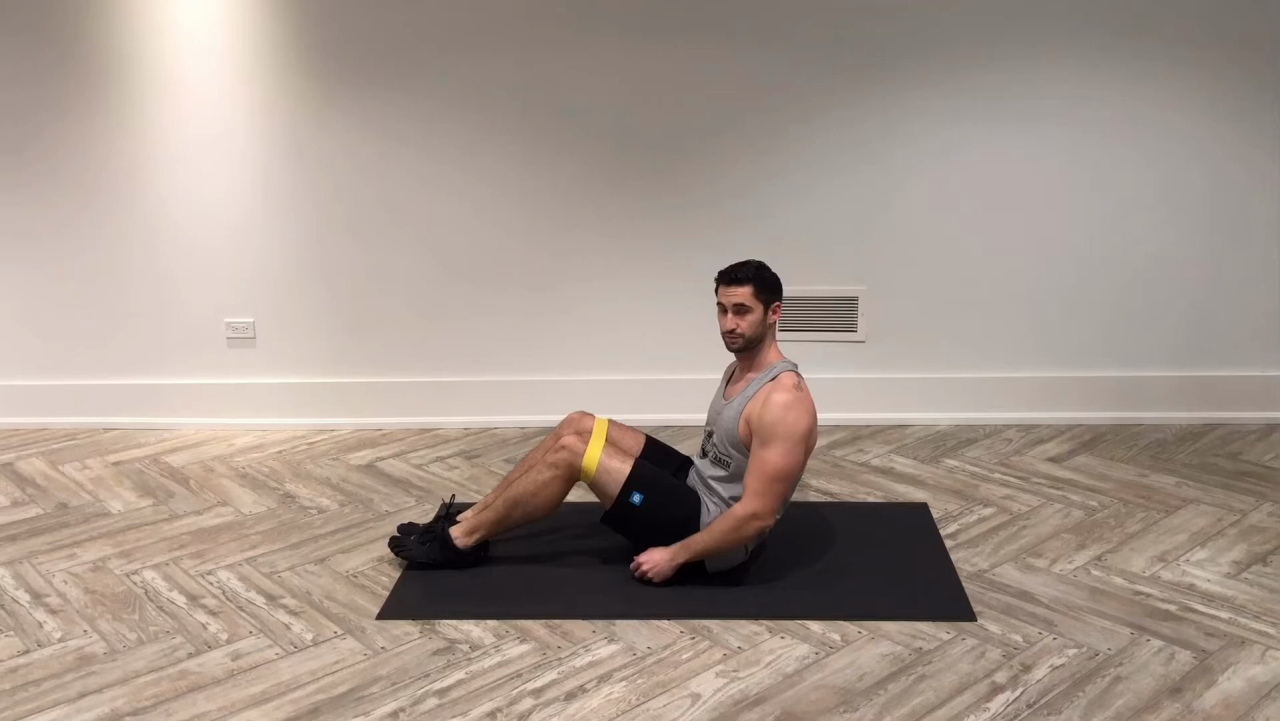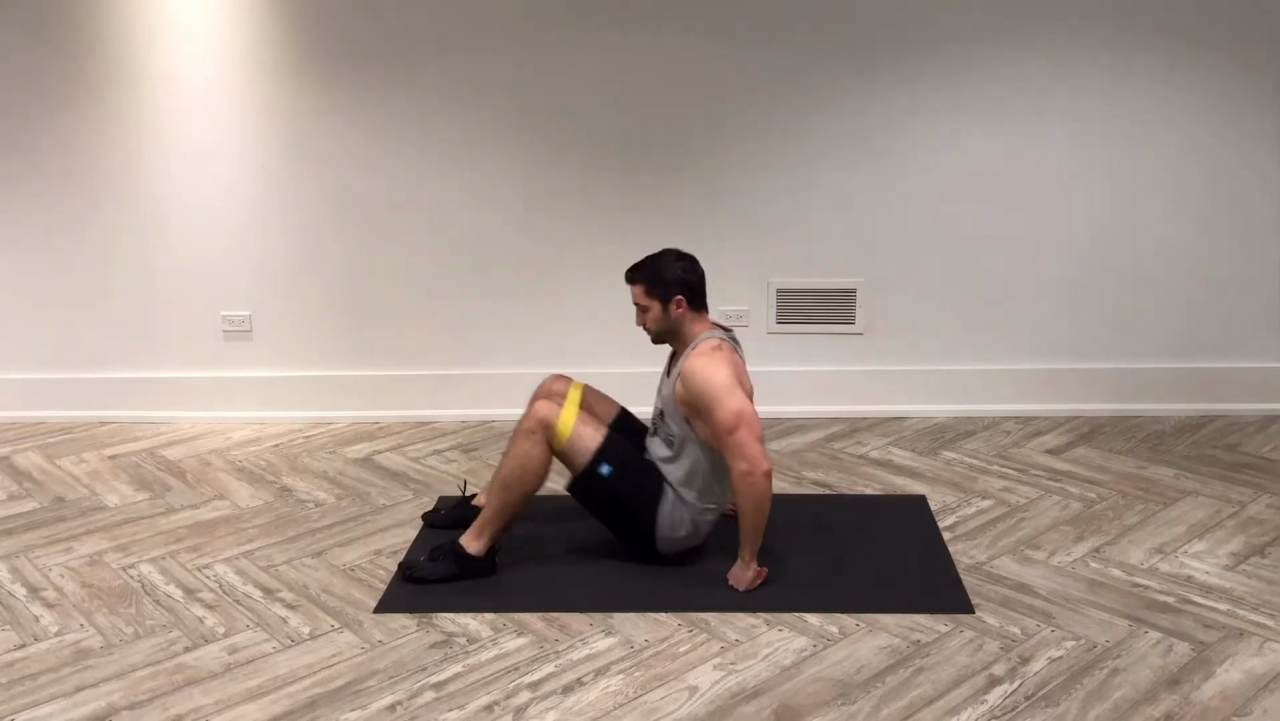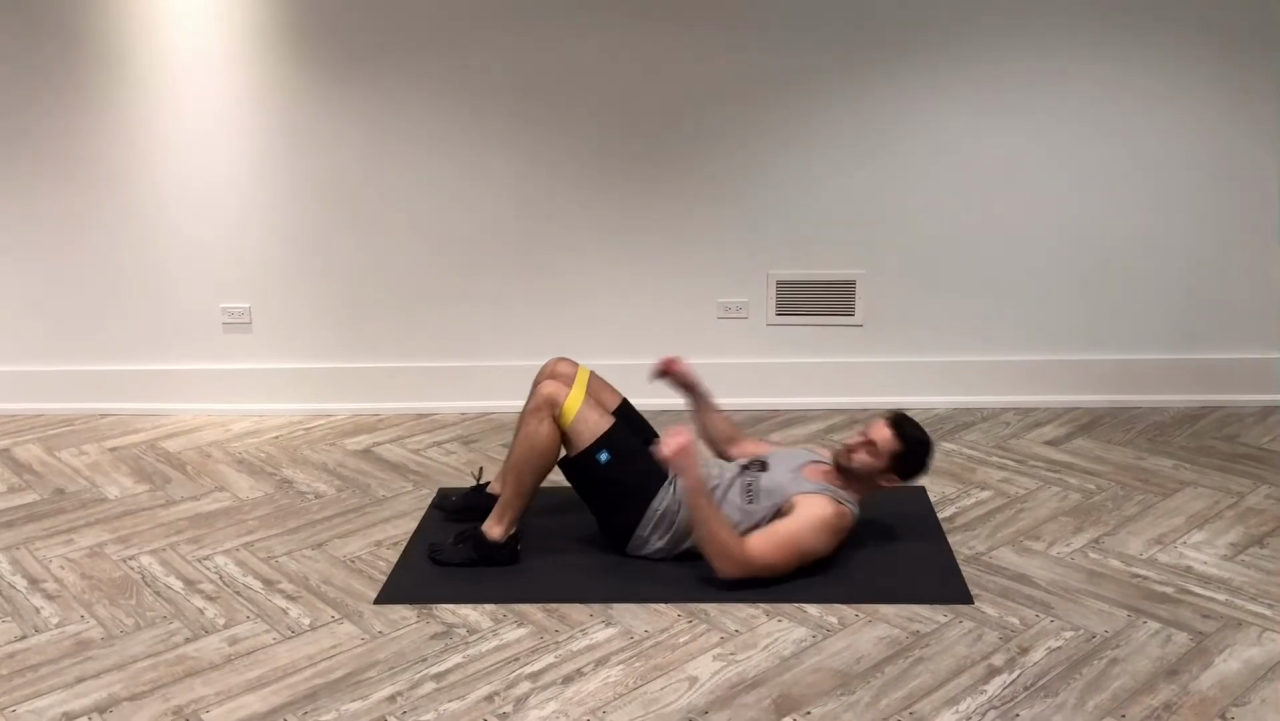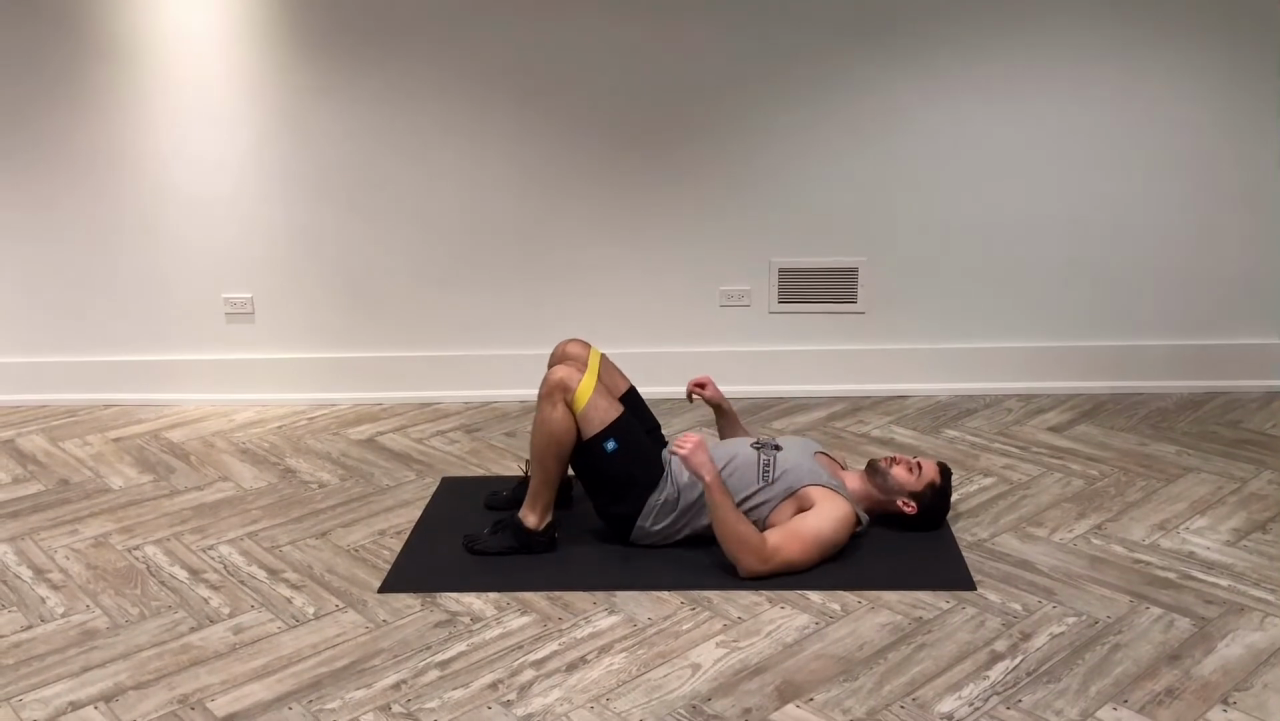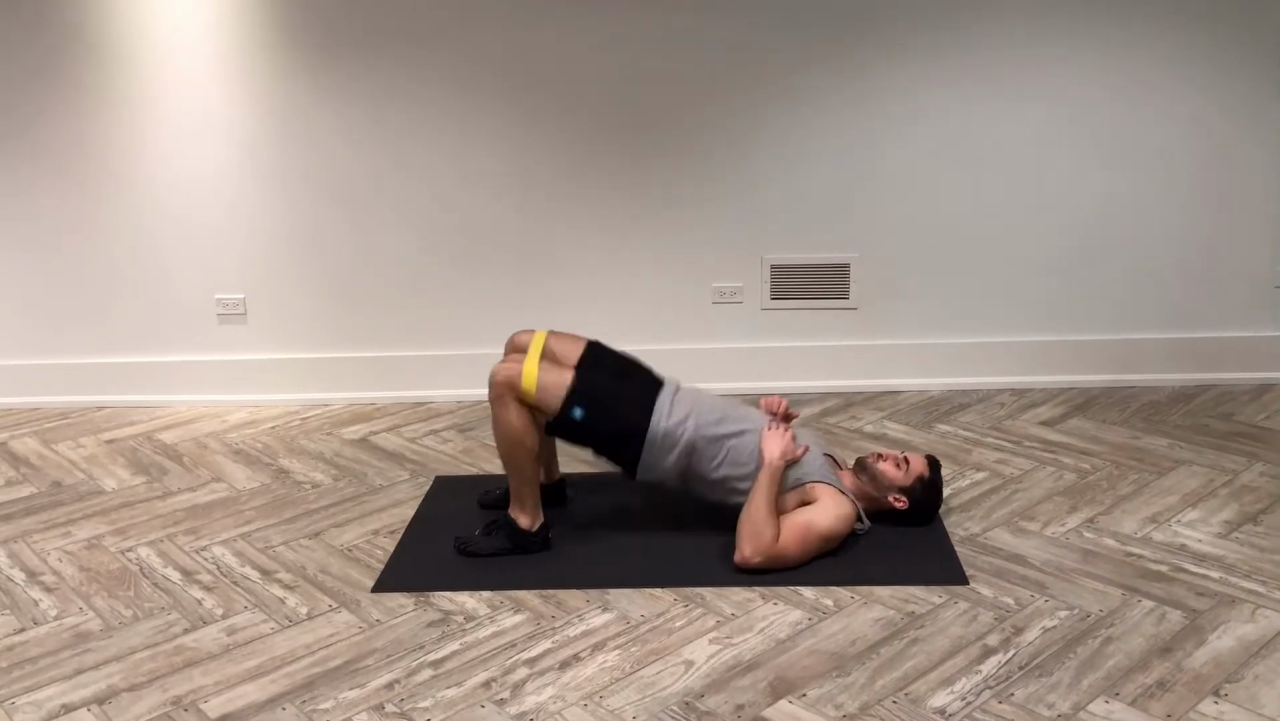
dt=1s
person 1, frame 1
left shoulder: (782, 400)
right shoulder: (741, 368)
left elbow: (758, 514)
left wrist: (673, 555)
left hip: (712, 539)
right hip: (698, 487)
left knee: (571, 452)
right knee: (578, 426)
left ankle: (463, 541)
right ankle: (470, 518)
person 1, frame 2
left shoulder: (705, 365)
right shoulder: (707, 340)
left elbow: (755, 467)
right elbow: (739, 424)
left wrist: (747, 562)
right wrist: (734, 498)
left hip: (668, 520)
left knee: (542, 416)
right knee: (557, 390)
left ankle: (474, 550)
right ankle: (487, 503)
person 1, frame 3
left shoulder: (826, 516)
right shoulder: (825, 463)
left elbow: (730, 564)
left wrist: (691, 474)
right wrist: (692, 388)
left hip: (650, 517)
right hip: (663, 481)
left knee: (551, 397)
right knee: (560, 370)
left ankle: (497, 536)
right ankle: (499, 493)
person 1, frame 4
left shoulder: (839, 514)
right shoulder: (831, 464)
left elbow: (753, 561)
left wrist: (706, 473)
right wrist: (722, 409)
left hip: (647, 504)
right hip: (660, 460)
left knee: (562, 382)
right knee: (572, 352)
left ankle: (532, 525)
right ankle: (548, 481)
person 1, frame 5
left shoulder: (836, 513)
right shoulder: (828, 463)
left elbow: (751, 553)
left wrist: (774, 464)
right wrist: (778, 418)
left hip: (653, 430)
right hip: (660, 400)
left knee: (506, 379)
right knee: (523, 346)
left ankle: (524, 525)
right ankle: (544, 482)
